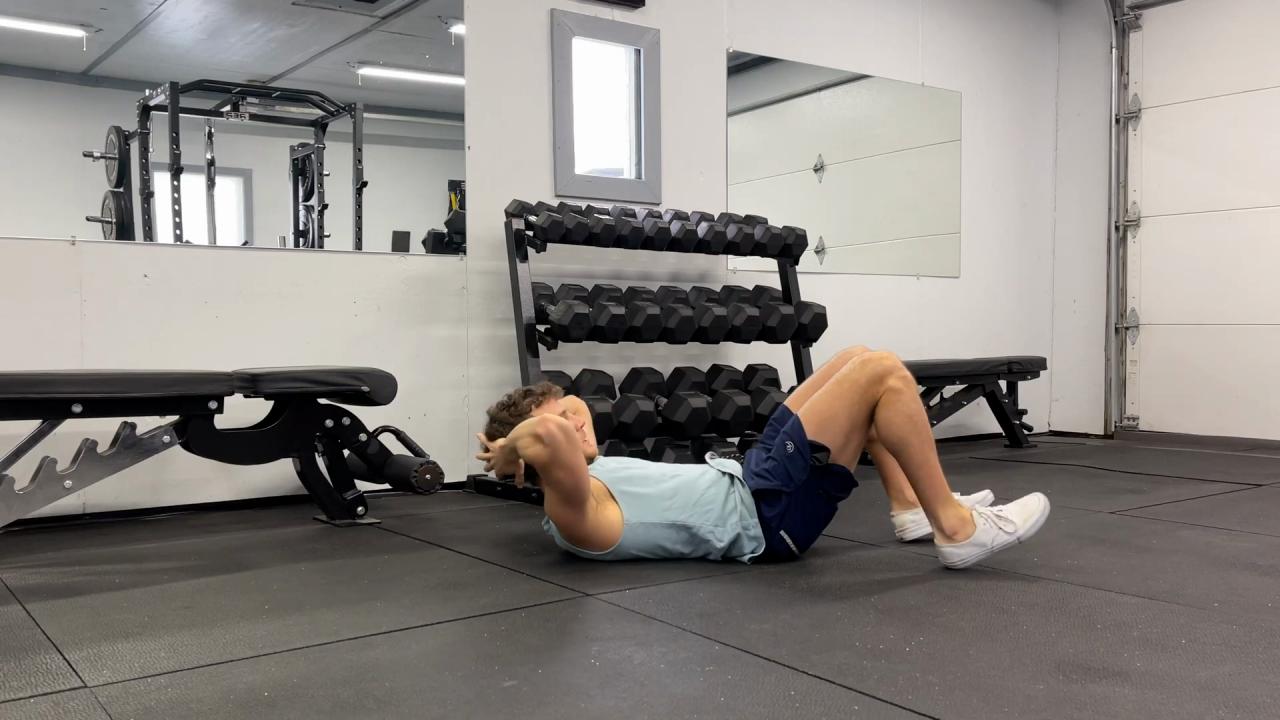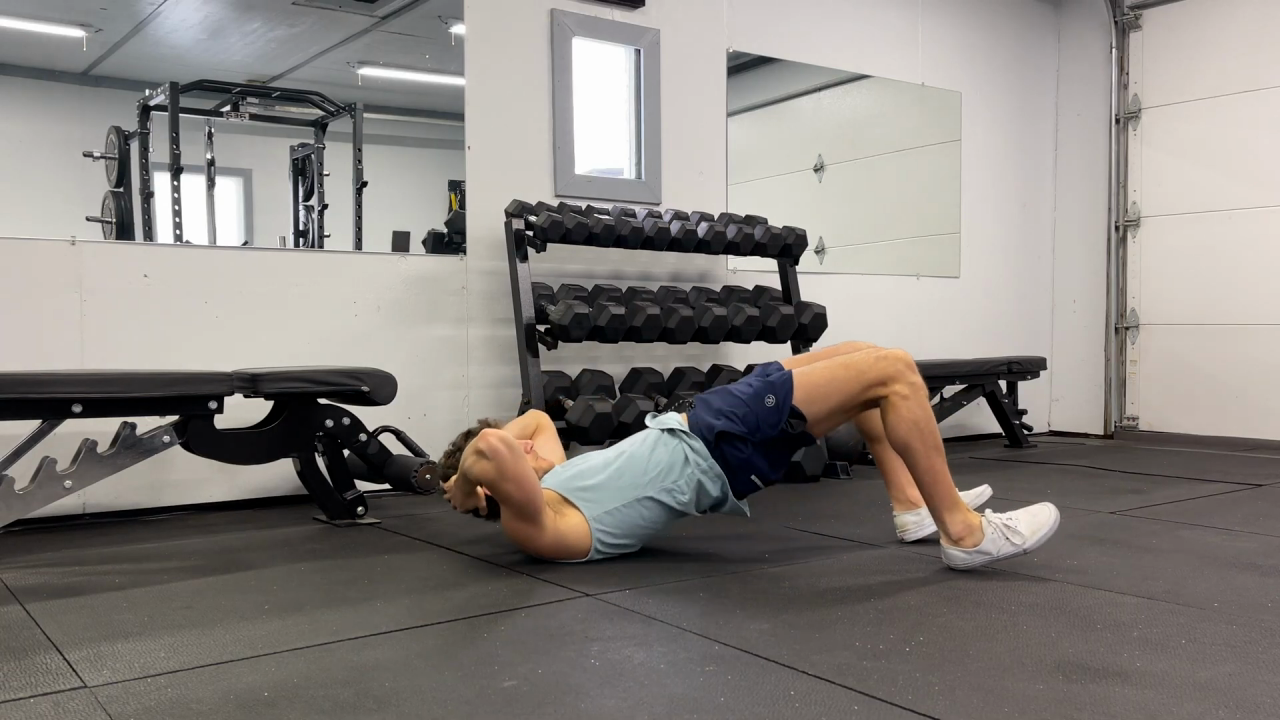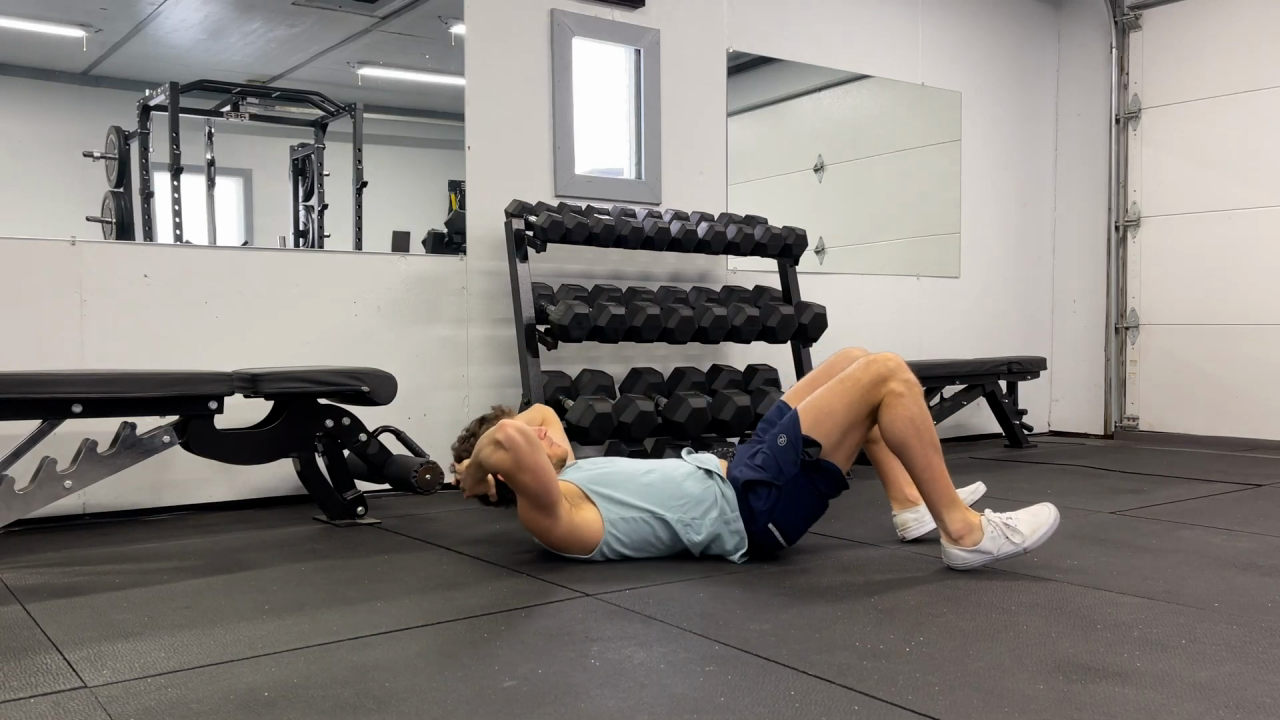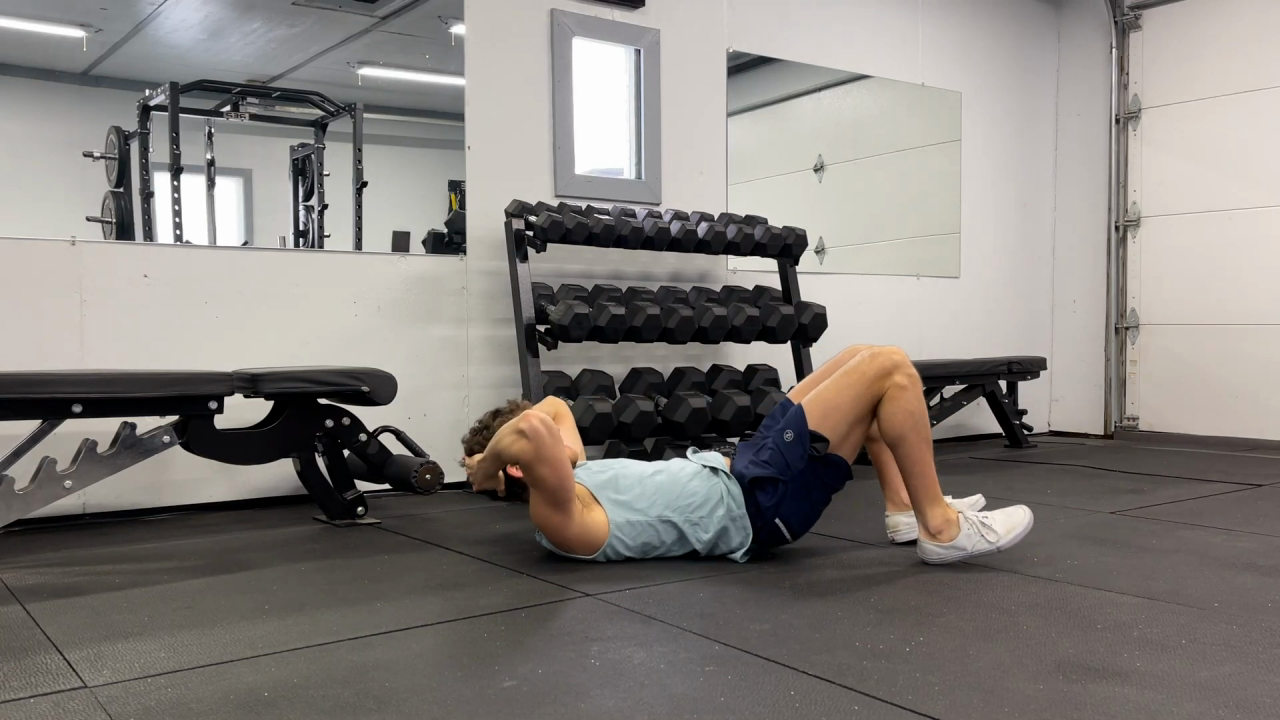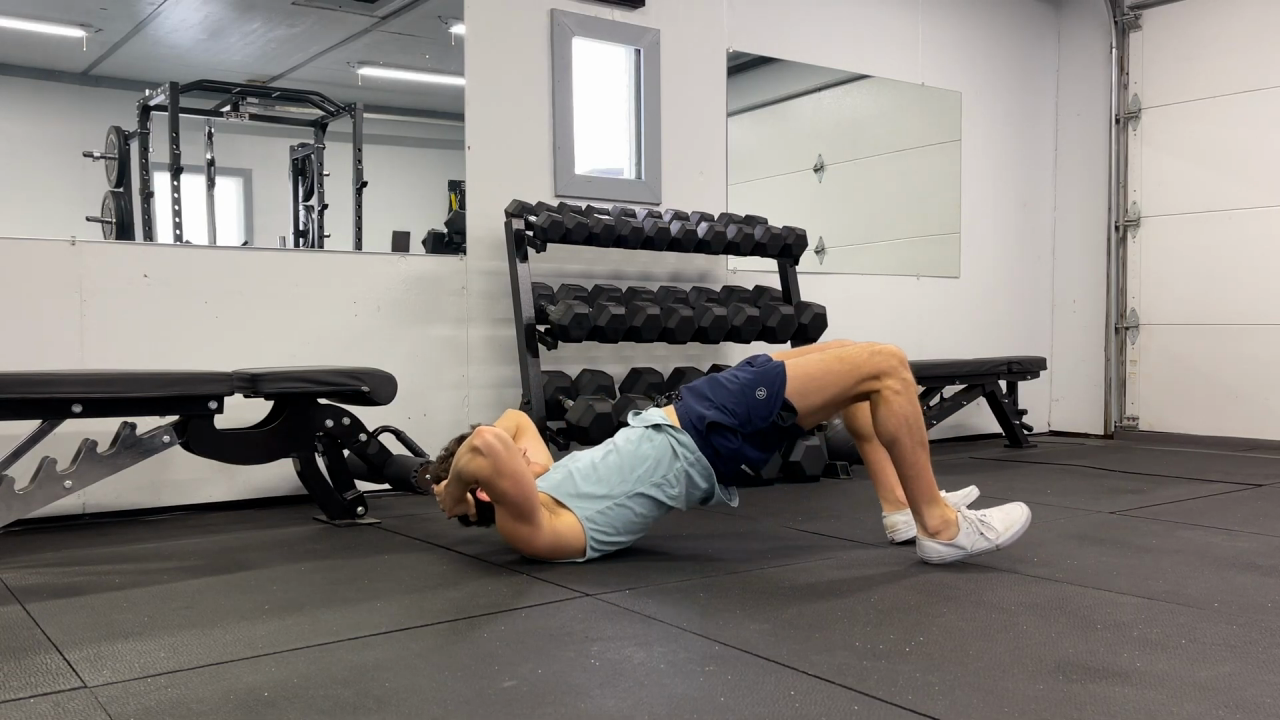
dt=0.5s
person 1, frame 1
left shoulder: (581, 478)
right shoulder: (570, 512)
left elbow: (571, 407)
right elbow: (548, 434)
left wrist: (508, 437)
right wrist: (507, 447)
left hip: (745, 478)
right hip: (768, 514)
left knee: (856, 361)
right knee: (884, 373)
left ankle: (911, 508)
right ankle: (957, 529)
person 1, frame 2
left shoulder: (554, 484)
right shoulder: (536, 527)
left elbow: (536, 418)
right elbow: (495, 450)
left wrist: (481, 458)
right wrist: (466, 479)
left hip: (711, 423)
right hip: (725, 439)
left knee: (863, 358)
right knee: (898, 371)
left ankle: (913, 506)
right ankle: (964, 532)
person 1, frame 3
left shoulder: (566, 481)
right shoulder: (552, 518)
left elbow: (541, 412)
right elbow: (510, 440)
left wrist: (496, 438)
right wrist: (476, 466)
left hip: (735, 472)
right hip: (751, 501)
left knee: (856, 362)
right knee: (890, 375)
left ankle: (913, 505)
right ankle: (964, 532)
person 1, frame 4
left shoulder: (573, 485)
right shoulder: (560, 520)
left elbow: (555, 405)
right elbow: (531, 429)
left wrist: (504, 451)
right wrist: (486, 468)
left hip: (736, 473)
right hip: (758, 495)
left knee: (866, 360)
right knee: (893, 368)
left ankle: (907, 511)
right ankle: (943, 528)
person 1, frame 5
left shoulder: (540, 489)
right shoulder: (527, 529)
left elbow: (514, 418)
right elbow: (486, 443)
right wrist: (453, 492)
left hip: (699, 419)
left knee: (853, 359)
right knee: (887, 367)
left ankle: (902, 509)
right ankle: (939, 527)
